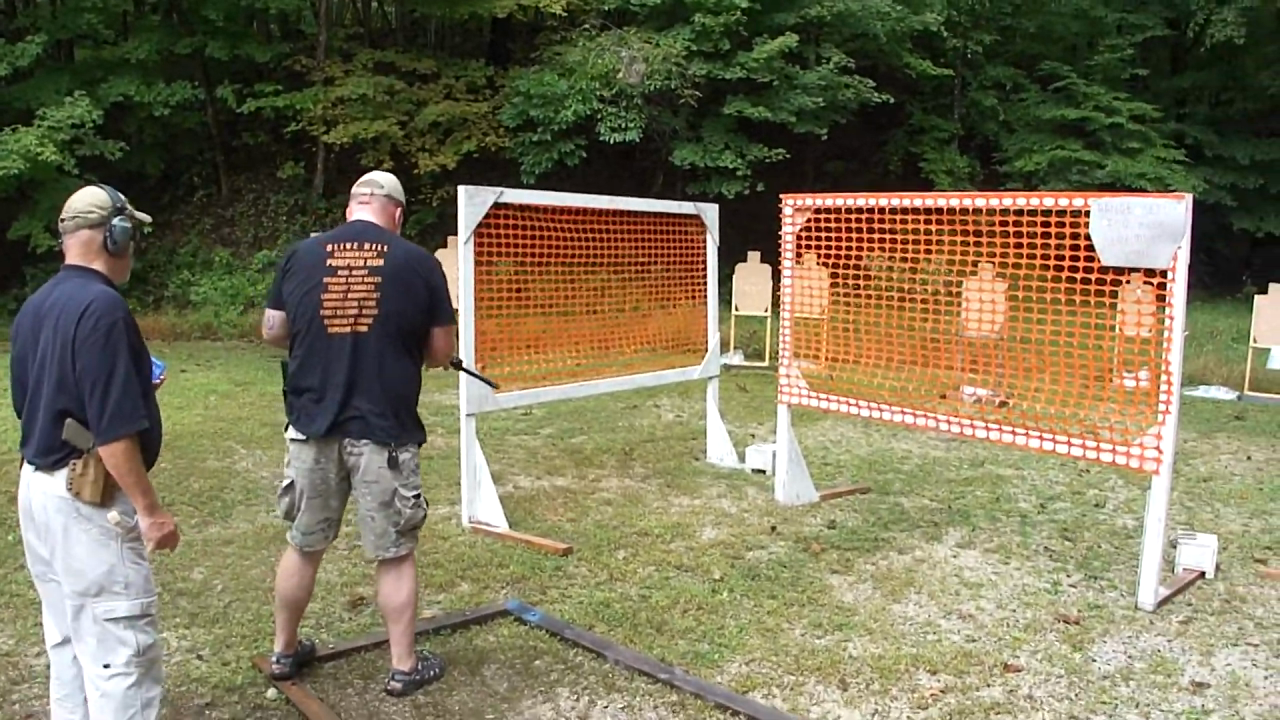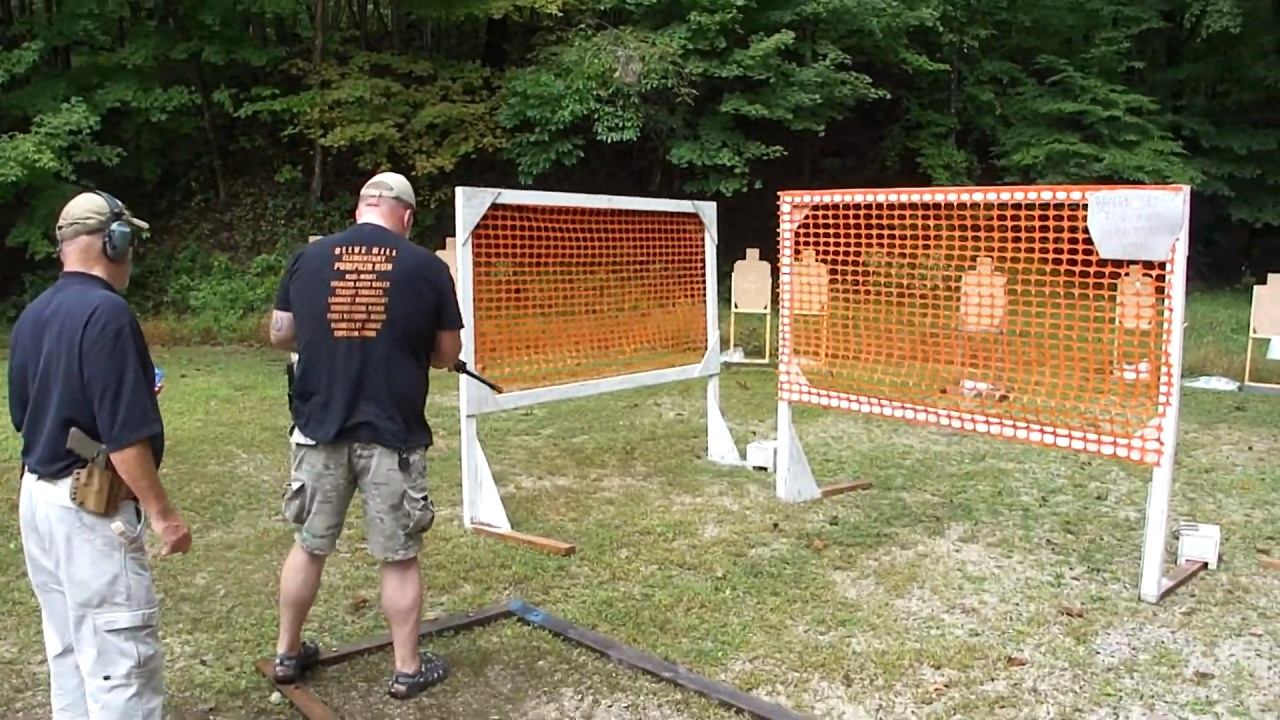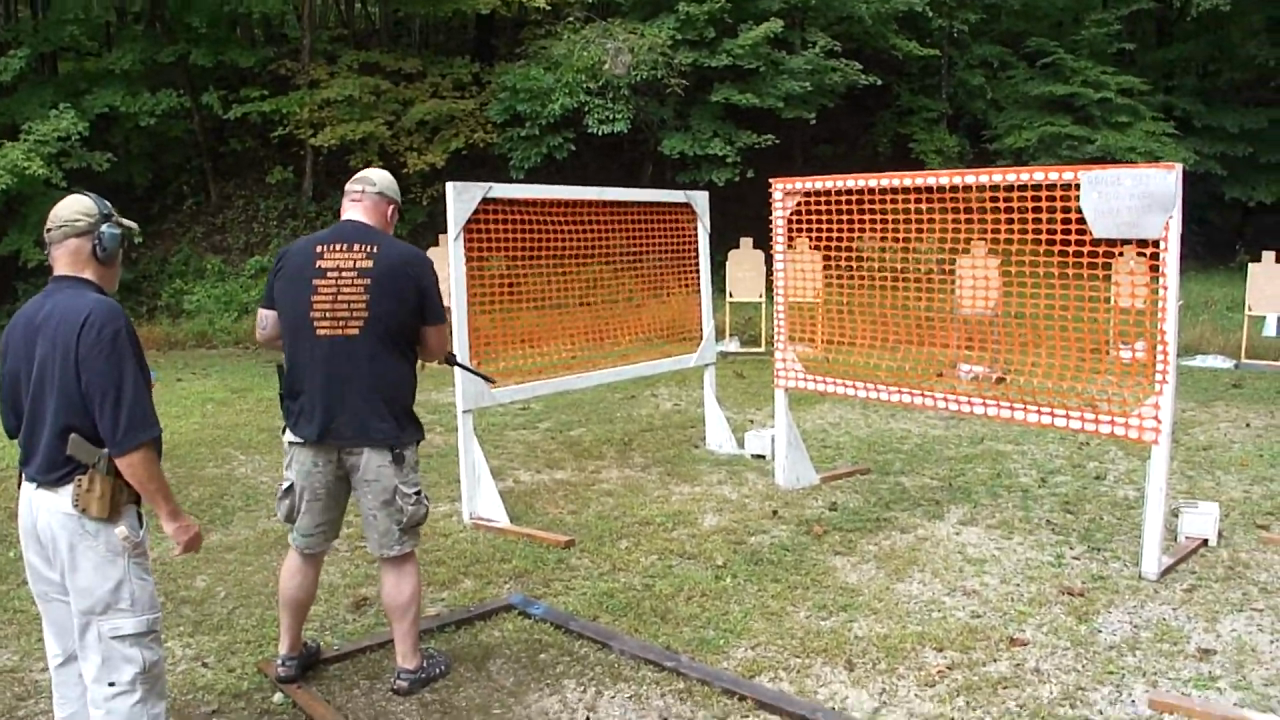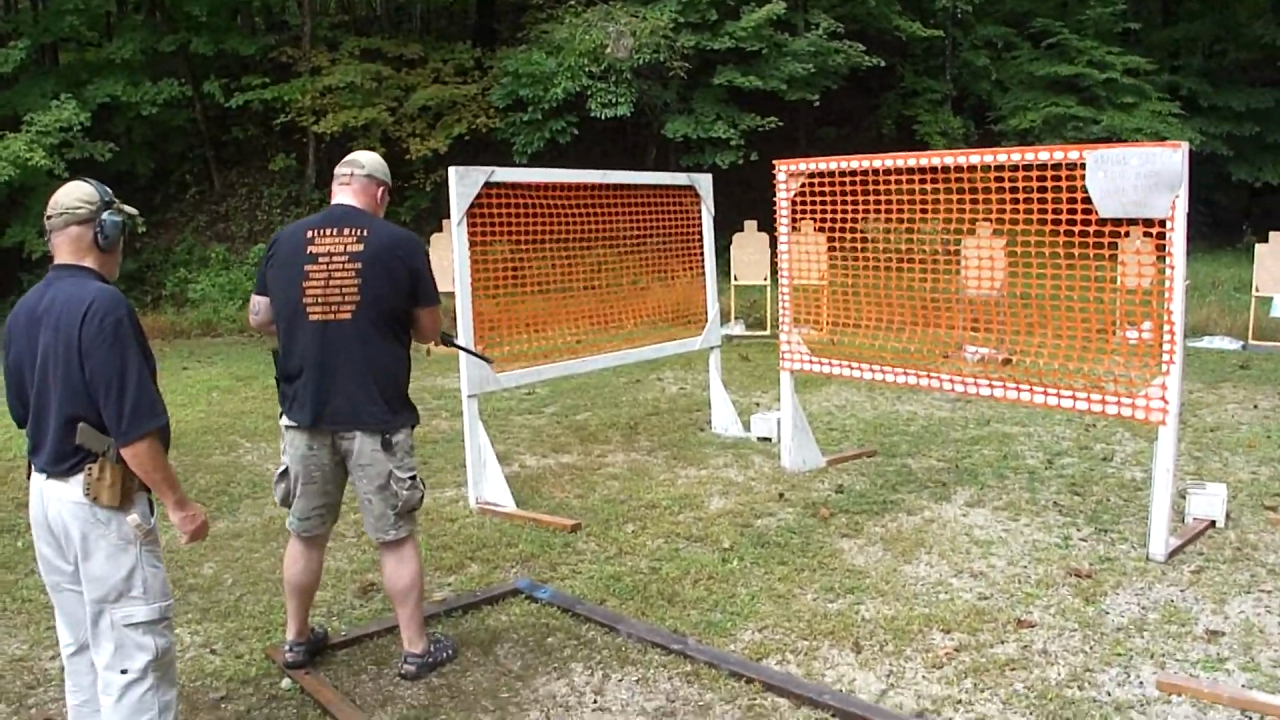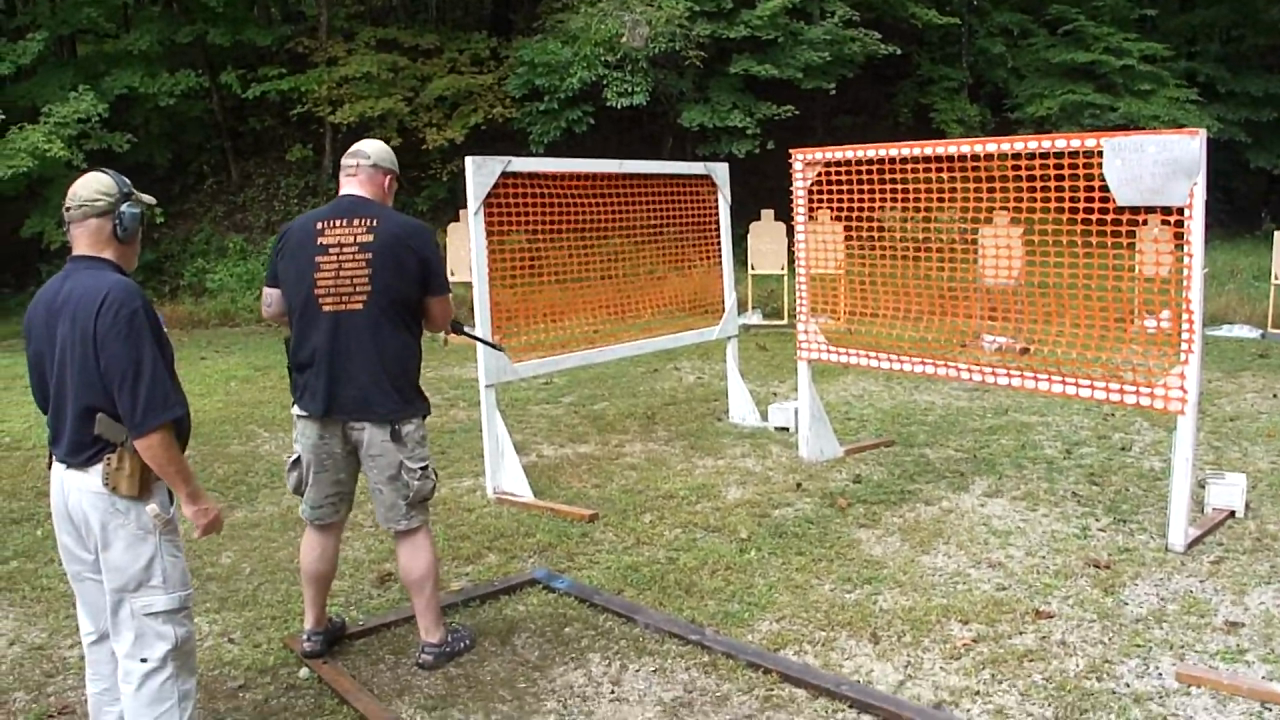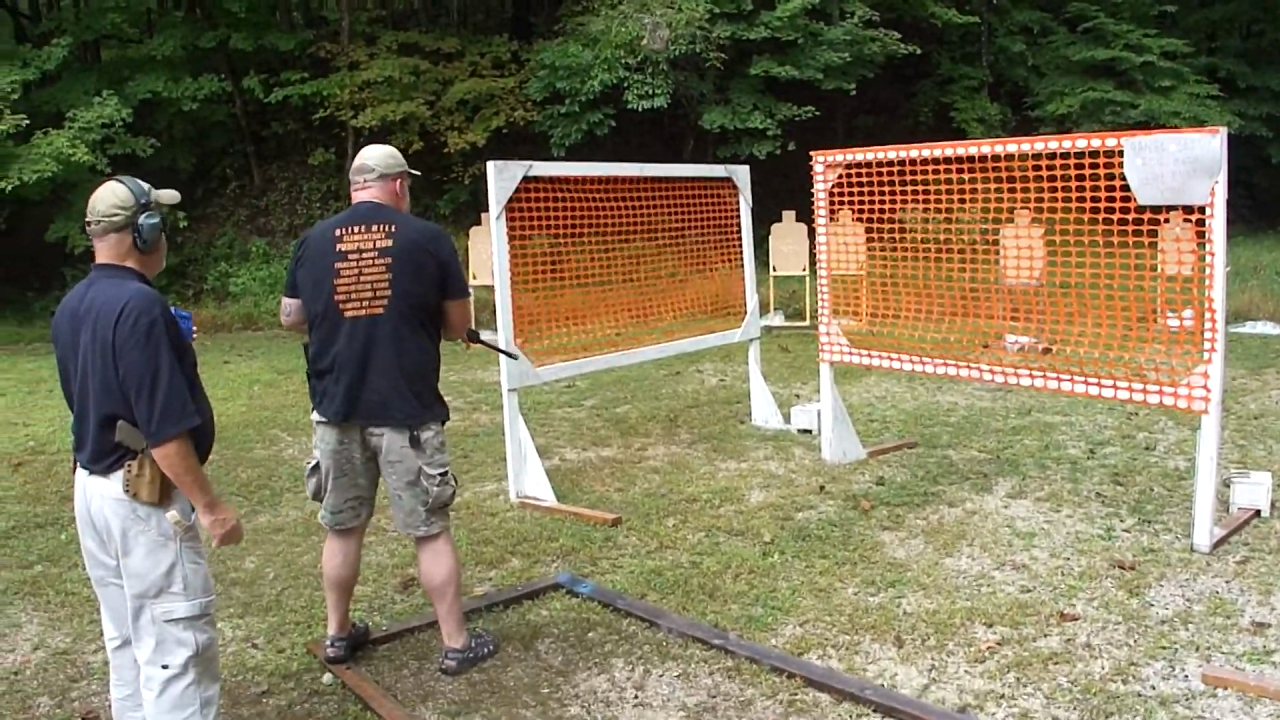
dt=0.2s
person 1, frame 1
left shoulder: (34, 306)
right shoulder: (102, 306)
right elbow: (113, 430)
right wrist: (149, 508)
left hip: (39, 486)
right hip: (88, 498)
left knee: (68, 639)
right knee: (122, 649)
person 1, frame 2
left shoulder: (31, 315)
right shoulder: (106, 312)
right elbow: (125, 437)
right wrist: (162, 513)
left hip: (38, 495)
right hip: (92, 505)
left knee: (69, 649)
right knee: (122, 658)
person 1, frame 3
right shoulder: (100, 317)
right elbow: (129, 440)
right wrist: (171, 514)
right hip: (92, 511)
left knee: (69, 656)
right knee: (125, 664)
person 1, frame 4
right shoulder: (102, 305)
right elbow: (134, 429)
right wrist: (177, 503)
left hip: (45, 492)
right hip: (101, 500)
left knee: (81, 645)
right knee: (135, 650)
person 1, frame 5
left shoulder: (43, 300)
right shoulder: (118, 297)
right elbow: (147, 422)
right wrist: (192, 495)
left hip: (68, 482)
right hip: (122, 491)
left knee: (102, 633)
right knee: (155, 639)
person 1, frame 6
left shoulder: (71, 306)
right shoulder: (139, 305)
right elbow: (165, 429)
right wrist: (209, 505)
left hip: (93, 487)
right hip: (145, 496)
left knee: (127, 639)
right knee: (177, 644)
person 2, frame 1
left shoulder: (300, 255)
right shoulder: (419, 263)
left elbow: (272, 332)
right elbow: (440, 354)
left hip: (312, 426)
right hip: (384, 432)
left knee: (302, 545)
right knee: (394, 554)
left ankle: (284, 651)
right ankle: (404, 667)
person 2, frame 2
left shoulder: (307, 257)
right shoulder: (427, 267)
left elbow: (280, 335)
right elbow: (447, 356)
left hip: (319, 429)
right hip: (392, 434)
left knee: (308, 545)
right knee: (400, 556)
left ankle: (287, 653)
right ankle: (408, 669)
person 2, frame 3
left shoulder: (291, 256)
right shoulder: (410, 261)
left elbow: (266, 333)
right elbow: (436, 349)
left hip: (310, 429)
right hip: (382, 433)
left knee: (304, 545)
right knee: (396, 552)
left ankle: (289, 653)
right ankle: (409, 664)
person 2, frame 4
left shoulder: (283, 242)
right shoulder: (401, 244)
left elbow: (259, 319)
right elbow: (429, 332)
left hip: (306, 414)
right hip: (377, 417)
left knee: (305, 532)
right knee: (396, 537)
left ankle: (296, 639)
right ankle: (416, 649)
person 2, frame 5
left shoulder: (294, 233)
right shoulder: (411, 234)
left elbow: (271, 310)
right elbow: (439, 320)
left hip: (317, 404)
right hip: (388, 407)
left knee: (321, 522)
right knee: (410, 525)
left ankle: (315, 629)
right ankle: (433, 639)
person 2, frame 6
left shoulder: (312, 241)
right shoulder: (429, 239)
left elbow: (290, 318)
right elbow: (458, 327)
left hip: (336, 410)
right hip: (407, 412)
left knee: (341, 526)
right knee: (431, 530)
left ankle: (338, 634)
right ankle: (457, 644)
